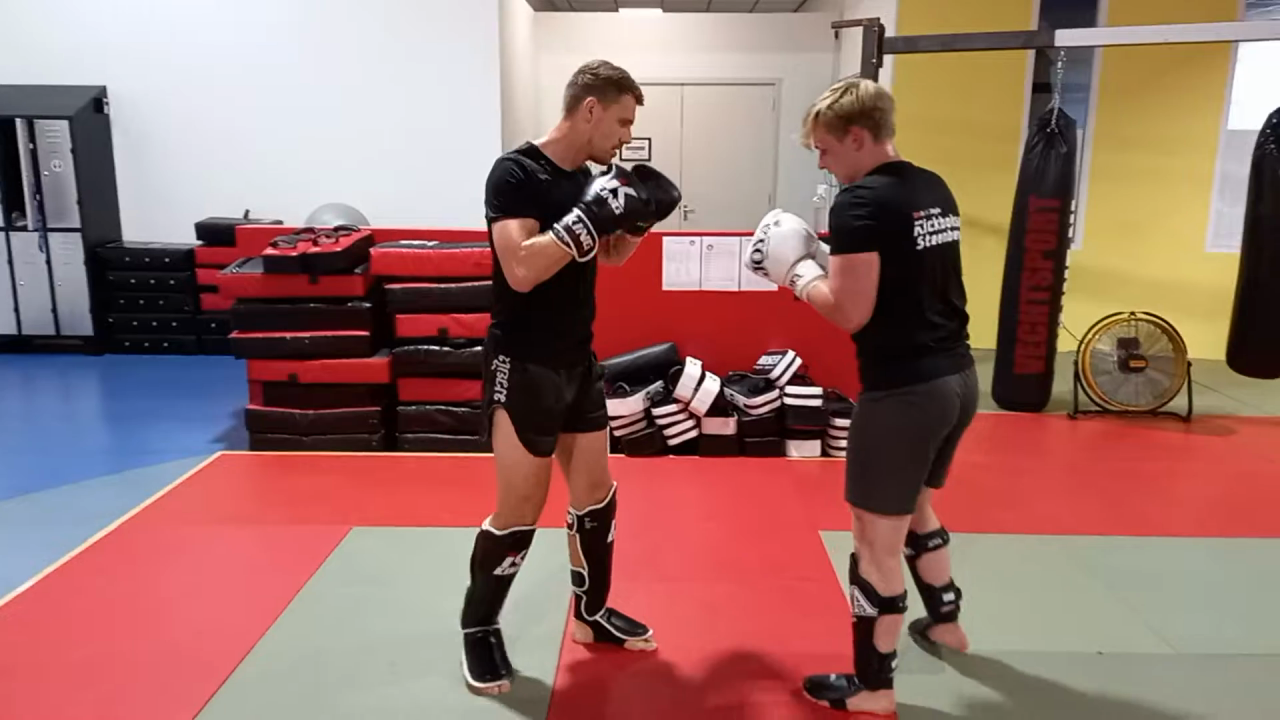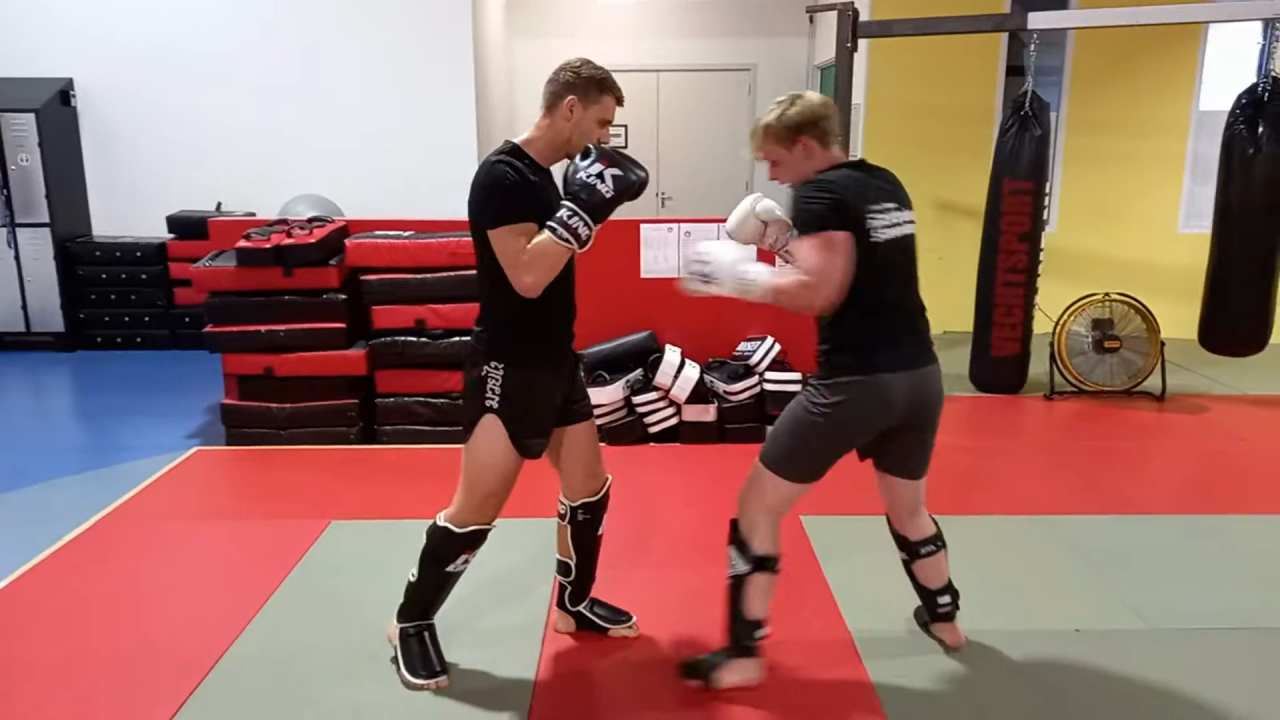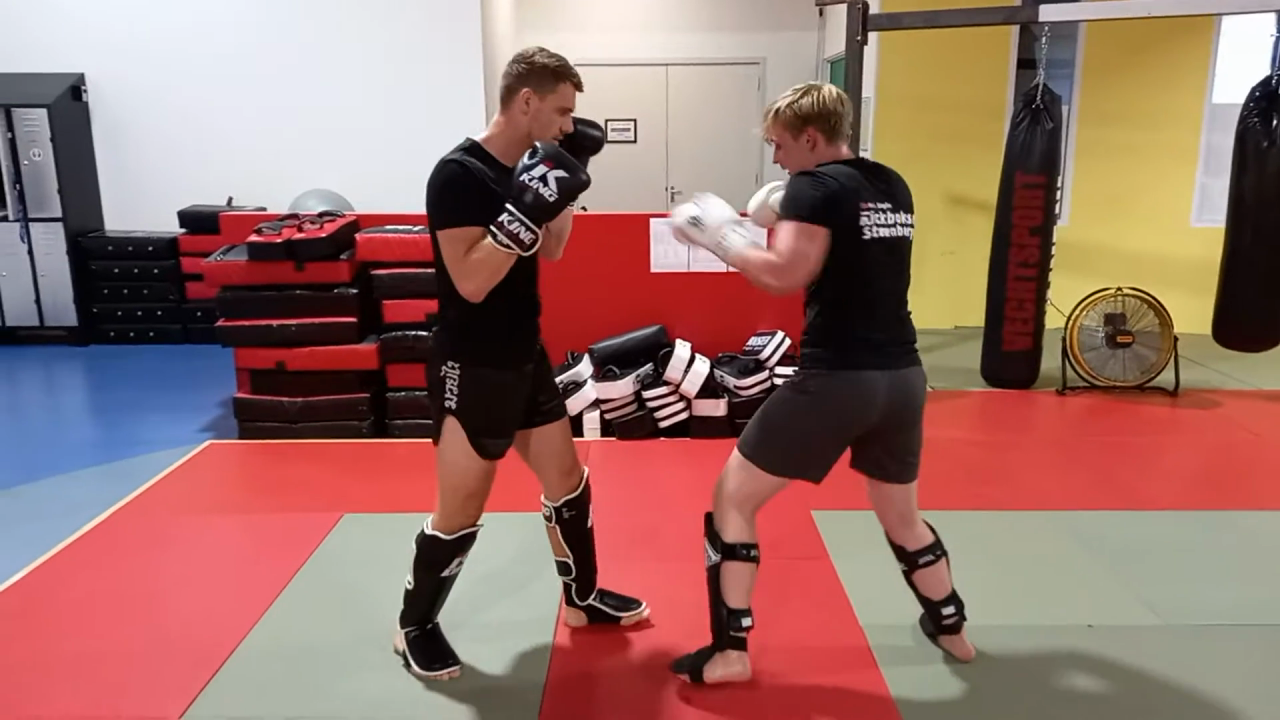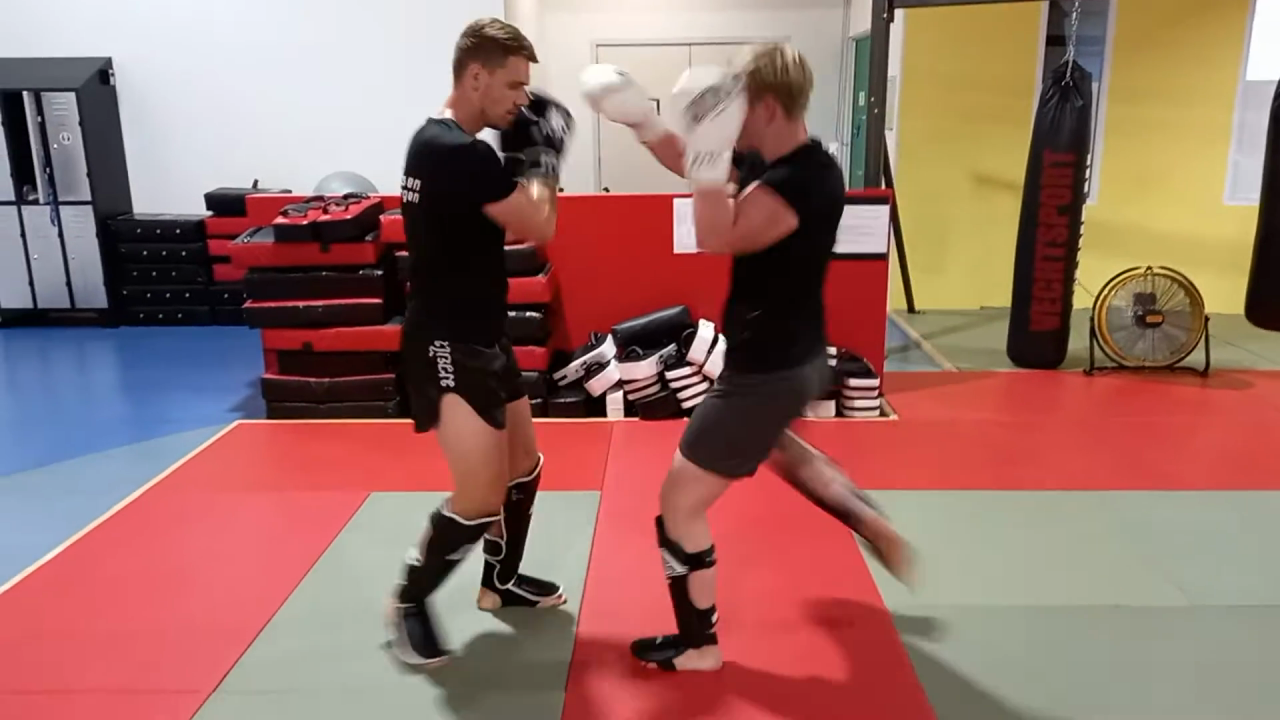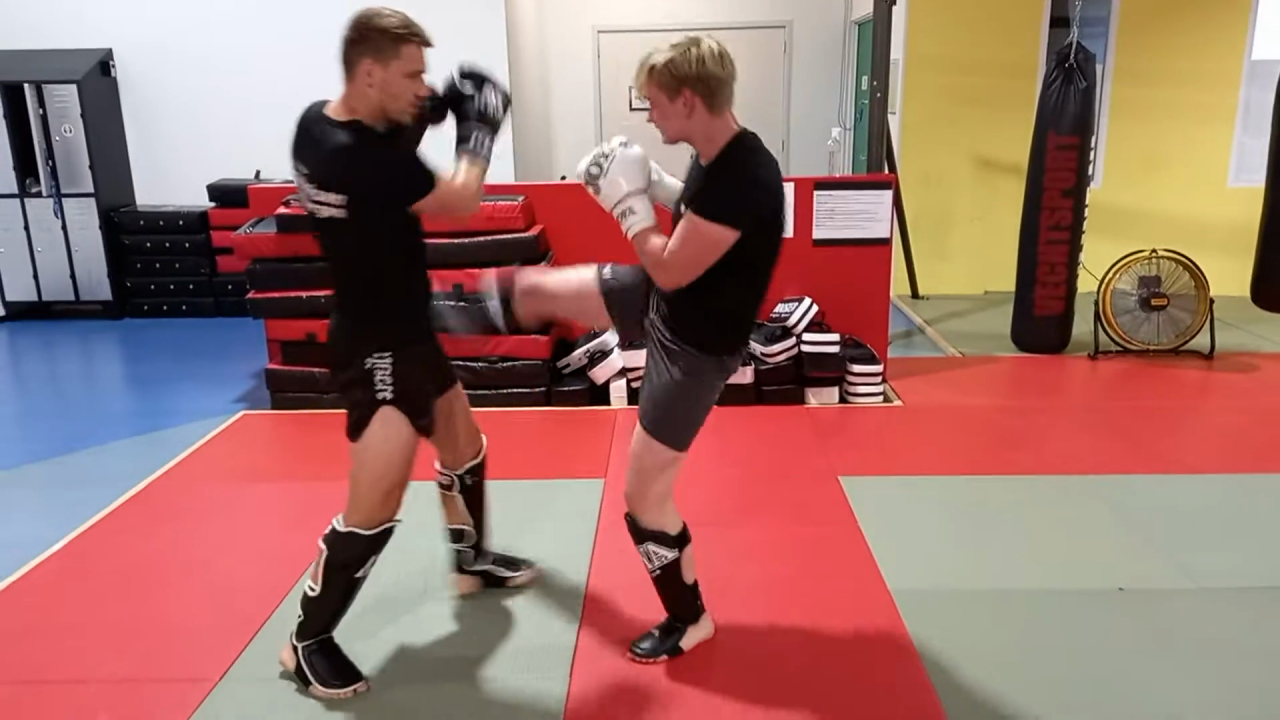
dt=0.4s
person 1, frame 1
left shoulder: (584, 176)
right shoulder: (515, 173)
left elbow: (608, 256)
right elbow: (520, 269)
left wrist: (634, 218)
right wrist: (591, 215)
left hip: (577, 359)
right hip: (523, 365)
left knee: (595, 494)
right knee: (518, 512)
left ankle: (591, 614)
right ankle: (478, 629)
person 1, frame 2
left shoulder: (543, 172)
right shoulder: (502, 174)
right elbow: (529, 276)
left wrist: (602, 201)
right wrist: (581, 204)
left hip: (555, 360)
right hip: (508, 367)
left knee: (589, 486)
right knee: (475, 511)
left ankle: (573, 603)
right ankle: (411, 622)
person 1, frame 3
left shoulder: (524, 166)
right shoulder: (458, 174)
left elbow: (549, 249)
right elbow: (472, 282)
left wrist: (570, 177)
right wrist: (527, 206)
left hip: (523, 358)
right hip: (470, 368)
left knee: (567, 483)
right knee: (459, 515)
left ankle: (583, 597)
right ankle: (415, 626)
person 1, frame 4
left shoulder: (443, 140)
right shoulder: (455, 150)
left elbow: (492, 224)
right elbow: (539, 227)
left wrist: (527, 148)
right wrist: (544, 154)
left hip: (479, 334)
right hip: (447, 344)
left knee: (522, 465)
right knee: (482, 497)
left ankle: (500, 580)
right ankle: (410, 599)
person 1, frame 5
left shoulder: (316, 125)
right shoulder: (369, 159)
right elbow: (460, 202)
left wrist: (417, 120)
right wrist: (483, 124)
left hip: (400, 331)
right hip: (380, 347)
left knee: (465, 445)
right knee: (373, 510)
left ankle: (473, 561)
right ankle: (308, 639)
person 2, frame 1
left shoulder: (860, 202)
right shoulder: (934, 189)
left elbow: (850, 313)
left wrist: (796, 269)
right wrist: (822, 258)
left hip: (903, 393)
right hip: (957, 380)
left knee: (877, 543)
right knee: (913, 505)
right ankle: (944, 619)
person 2, frame 2
left shoulder: (821, 194)
right shoulder: (886, 184)
left elbow: (814, 294)
left wrist: (738, 273)
right wrist: (780, 233)
left hip: (854, 384)
right hip: (919, 376)
left knee: (759, 509)
right knee: (907, 506)
left ankle: (742, 654)
right ankle: (944, 616)
person 2, frame 3
left shoulder: (813, 186)
right shoulder: (894, 187)
left elbow: (781, 277)
left wrist: (719, 233)
left hip: (834, 380)
right hip: (904, 377)
left knee: (732, 498)
right knee: (900, 512)
left ankle: (729, 650)
right ankle: (950, 626)
person 2, frame 4
left shoulder: (809, 181)
right shoulder: (771, 155)
left elbow: (718, 240)
right elbow: (694, 164)
left wrist: (709, 140)
right wrist: (636, 114)
left hip: (766, 371)
right hip: (796, 357)
left knee: (679, 505)
right knee: (771, 448)
left ankle: (697, 643)
right ankle: (868, 523)
person 2, frame 5
left shoulder: (743, 178)
right shoulder: (715, 155)
left elbow: (671, 270)
left wrist: (626, 198)
right wrist: (652, 186)
left hip: (696, 349)
right hip: (655, 303)
left knee: (644, 493)
right knee: (540, 288)
left ankle: (688, 619)
right ankle: (484, 313)
